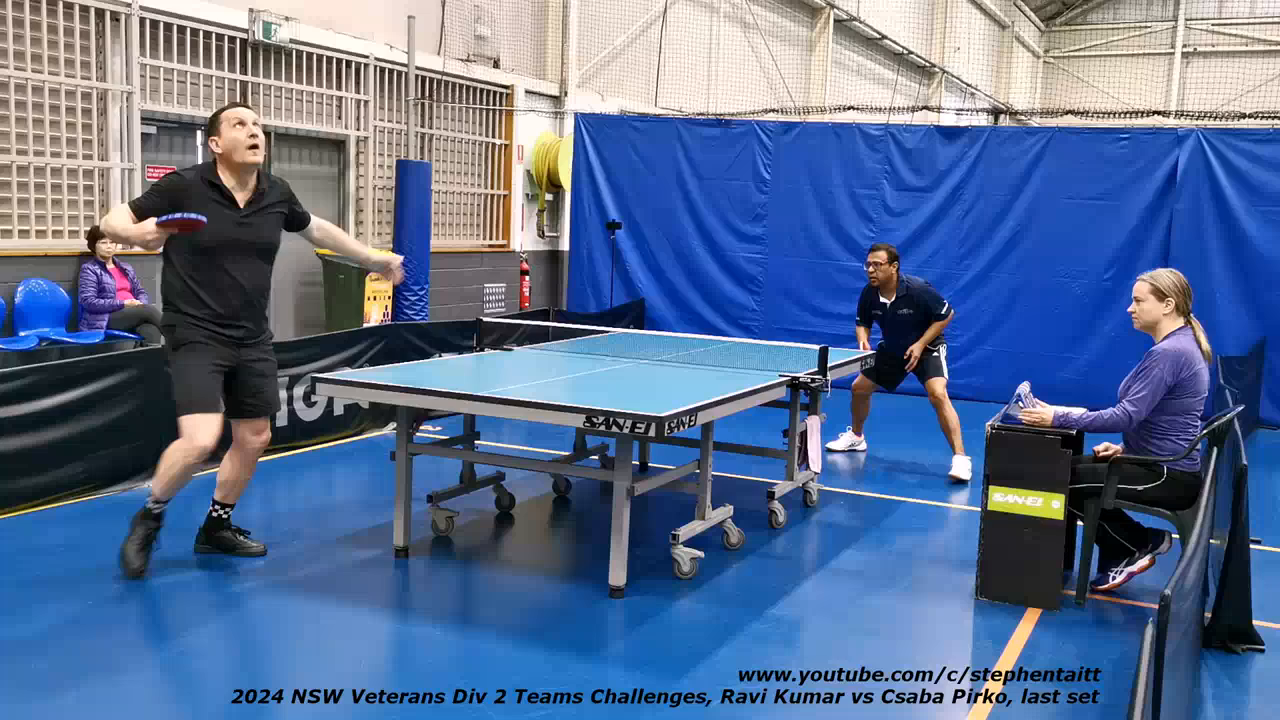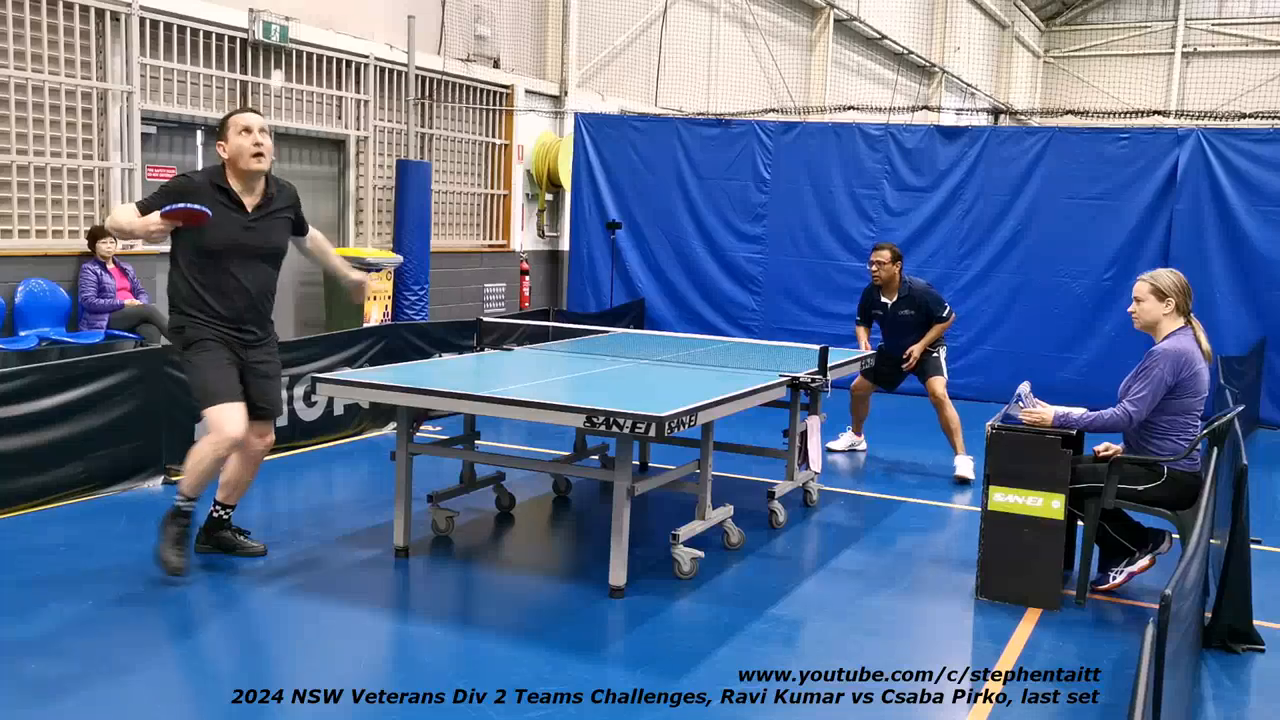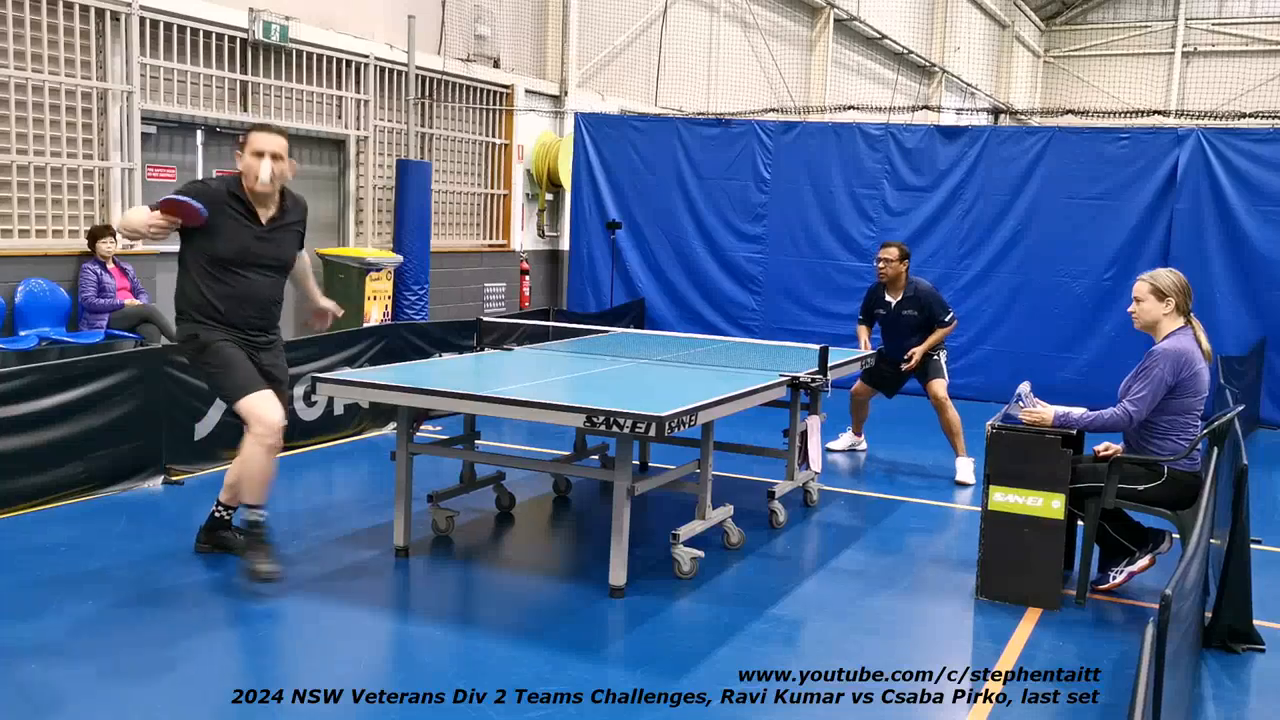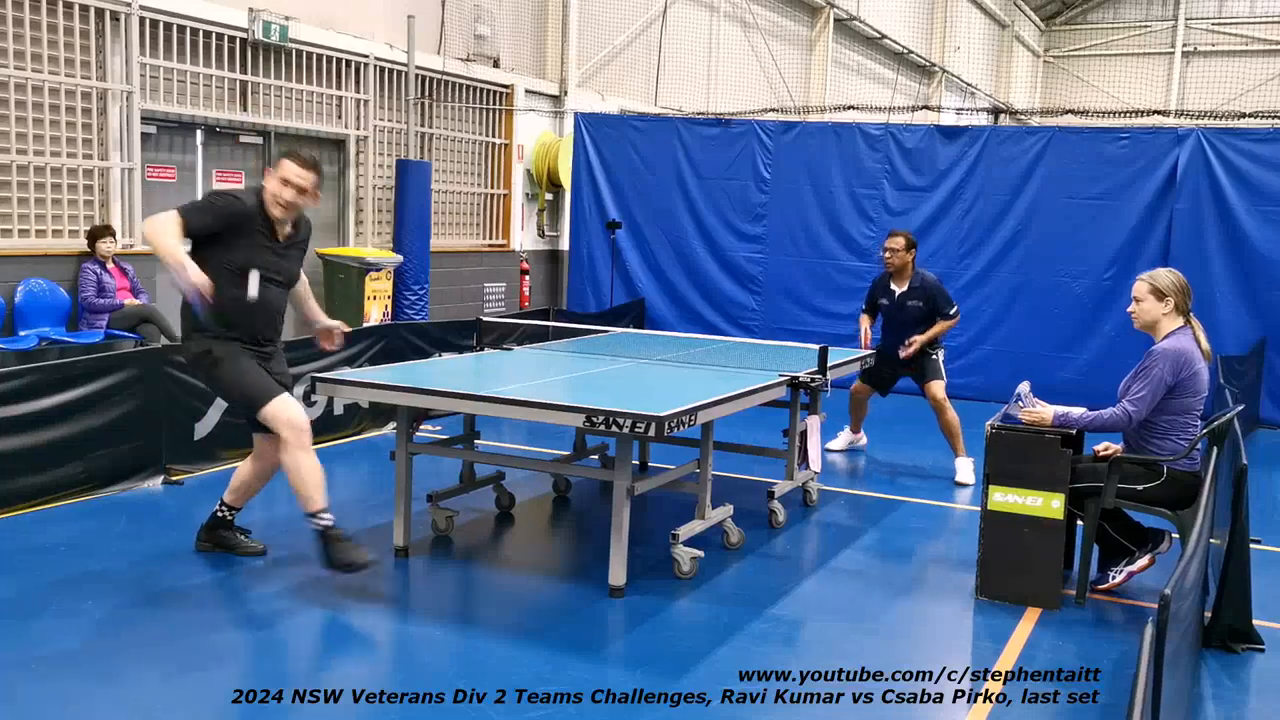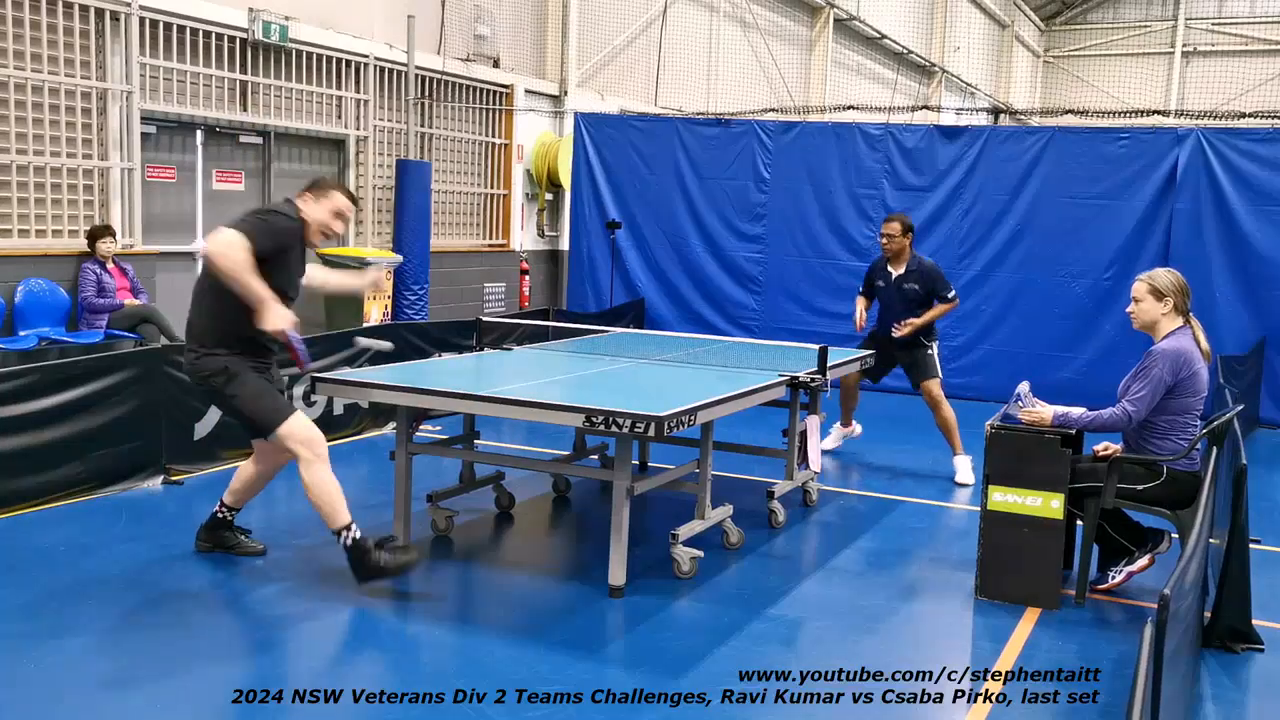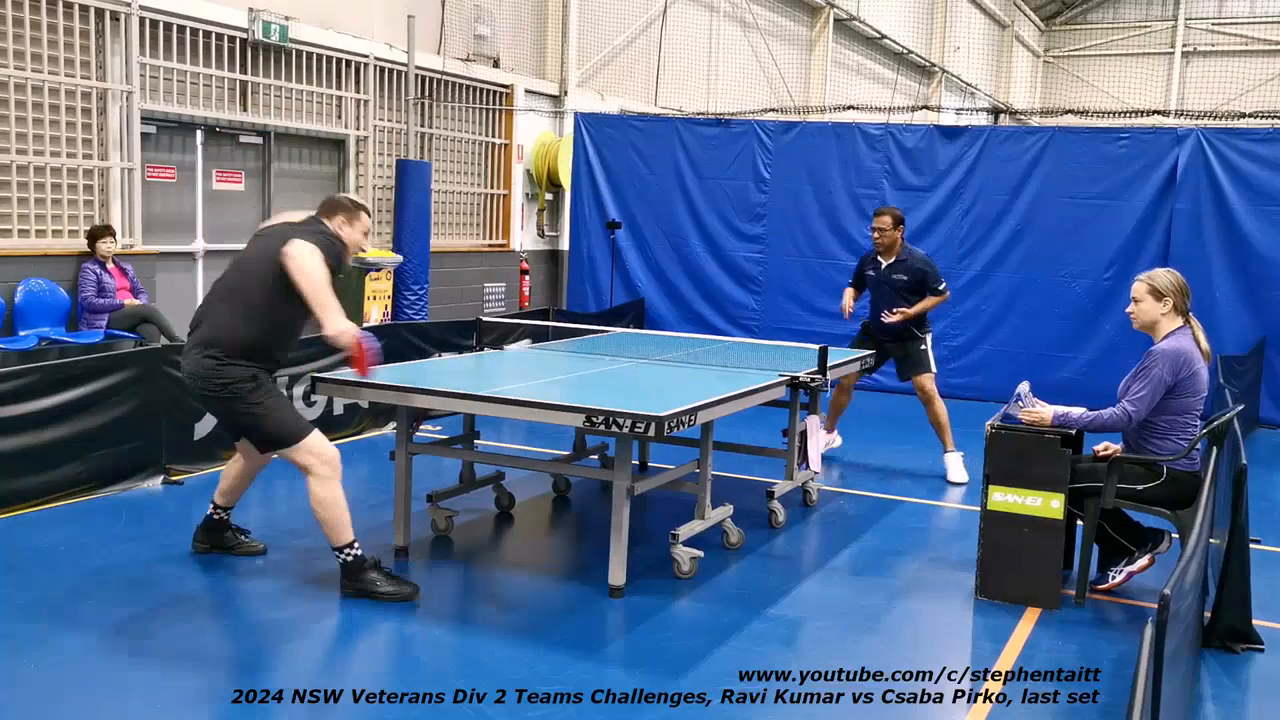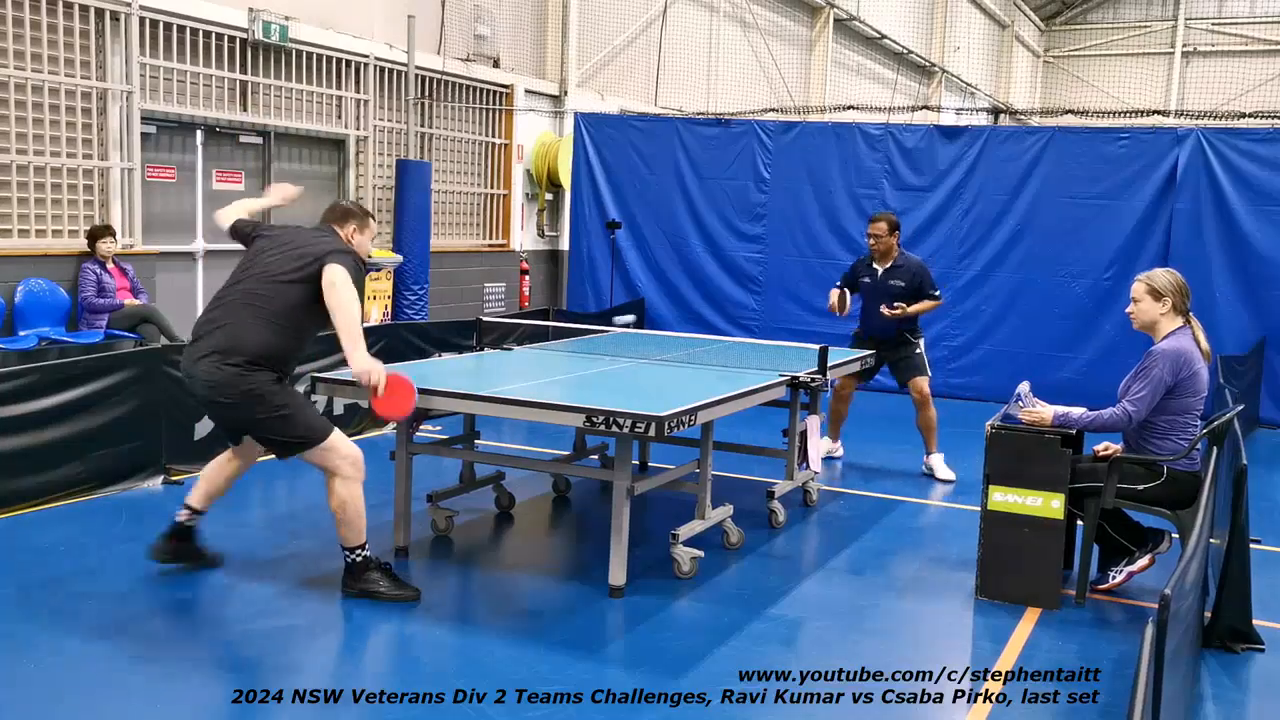
dt=0.1s
person 1, frame 1
left shoulder: (278, 193)
right shoulder: (184, 186)
left elbow: (316, 229)
right elbow: (115, 222)
left wrist: (375, 259)
right wrist: (141, 232)
left hip: (252, 336)
right hip: (197, 333)
left knee: (255, 437)
right knee: (200, 440)
left ankle: (217, 526)
right ankle: (148, 519)
person 1, frame 2
left shoulder: (284, 196)
right shoulder: (190, 188)
left elbow: (307, 237)
right elbow: (120, 219)
left wrist: (347, 274)
right wrist: (145, 226)
left hip: (257, 339)
right hip: (203, 334)
left knee: (259, 439)
right knee: (231, 430)
left ankle: (217, 525)
right ankle: (179, 516)
person 1, frame 3
left shoulder: (294, 210)
right shoulder: (208, 194)
right elbow: (134, 219)
left wrist: (315, 298)
right wrist: (151, 223)
left hip: (264, 341)
right hip: (212, 336)
left knee: (264, 437)
right knee: (268, 421)
left ankle: (218, 524)
right ankle: (256, 531)
person 1, frame 4
left shoulder: (300, 229)
right shoulder: (232, 207)
right elbow: (155, 227)
left wrist: (318, 319)
right wrist: (182, 262)
left hip: (266, 350)
right hip: (219, 346)
left knee: (275, 447)
right knee: (295, 425)
left ankle: (218, 525)
right ankle: (328, 536)
person 1, frame 5
left shoulder: (291, 234)
right shoulder: (277, 220)
left elbow: (301, 275)
right elbow: (218, 246)
left wrist: (357, 280)
right wrist: (267, 304)
left hip: (243, 358)
right hip: (221, 360)
left knee: (274, 449)
right knee: (309, 445)
left ankle: (219, 525)
right ankle: (360, 550)
person 1, frame 6
left shoulder: (281, 233)
right shoulder: (326, 243)
left elbow: (267, 228)
right elbow: (299, 254)
left wrist: (311, 212)
right wrist: (333, 317)
left hip: (208, 361)
right hip: (230, 372)
left knee: (257, 448)
right knee: (322, 460)
left ankle: (214, 527)
right ankle: (356, 570)
person 1, frame 7
left shoulder: (277, 236)
right shoulder: (340, 253)
left elbow: (226, 216)
right elbow: (337, 284)
left wrist: (271, 198)
right wrist: (358, 354)
left hip: (203, 363)
right hip: (245, 378)
left knee: (243, 450)
right knee: (345, 463)
left ankle: (180, 533)
right ankle: (361, 570)
person 2, frame 1
left shoulder: (1169, 353)
right shoulder: (1179, 345)
left elbow: (1128, 415)
left wrist: (1059, 417)
right wrist: (1124, 447)
left hip: (1168, 476)
right hip: (1162, 463)
left knee: (1067, 480)
right knee: (1067, 466)
left ankle: (1143, 543)
right ankle: (1119, 557)
person 2, frame 2
left shoulder: (1169, 353)
right shoulder: (1178, 345)
left elbow: (1127, 416)
left wrist: (1059, 418)
right wrist: (1124, 447)
left hip: (1168, 476)
right hip: (1163, 464)
left knee: (1067, 480)
right knee: (1068, 467)
left ankle: (1142, 543)
right ankle: (1119, 557)
person 2, frame 3
left shoulder: (1169, 353)
right shoulder: (1179, 344)
left elbow: (1128, 415)
left wrist: (1059, 417)
right wrist: (1124, 447)
left hip: (1168, 476)
right hip: (1162, 463)
left knee: (1066, 481)
left ankle: (1144, 542)
right ankle: (1119, 558)
person 2, frame 4
left shoulder: (1168, 352)
right shoulder: (1178, 345)
left elbow: (1127, 415)
left wrist: (1059, 417)
right wrist: (1124, 447)
left hip: (1168, 475)
right hip: (1162, 463)
left knee: (1066, 480)
left ankle: (1143, 542)
right ankle: (1119, 557)
person 2, frame 5
left shoulder: (1168, 353)
right shoulder: (1177, 345)
left elbow: (1127, 415)
left wrist: (1058, 417)
right wrist: (1124, 446)
left hip: (1167, 476)
right hip: (1162, 464)
left knee: (1067, 480)
left ankle: (1142, 543)
right ankle: (1119, 557)
person 2, frame 6
left shoulder: (1168, 353)
right shoulder: (1177, 345)
left elbow: (1127, 415)
left wrist: (1058, 417)
right wrist: (1124, 446)
left hip: (1167, 476)
right hip: (1161, 464)
left knee: (1067, 480)
left ankle: (1142, 543)
right ankle: (1119, 557)
person 2, frame 7
left shoulder: (1168, 353)
right shoulder: (1178, 345)
left elbow: (1127, 415)
left wrist: (1058, 417)
right wrist: (1124, 446)
left hip: (1168, 475)
right hip: (1161, 462)
left knee: (1066, 481)
left ankle: (1143, 542)
right ankle: (1118, 557)
person 3, frame 1
left shoulder: (918, 289)
right shoulder: (869, 294)
left elbow: (946, 315)
right elbow: (862, 323)
left wrist: (921, 344)
right wrist: (862, 342)
left hip: (926, 348)
right hip: (891, 350)
left knee: (937, 394)
right knee: (859, 388)
left ankle: (960, 458)
right ankle: (856, 436)
person 3, frame 2
left shoulder: (920, 290)
right shoulder: (870, 293)
left elbow: (947, 318)
right elbow: (862, 322)
left wrist: (921, 346)
right wrist: (863, 342)
left hip: (926, 350)
right hip: (891, 352)
left knee: (938, 394)
right knee: (858, 389)
left ankle: (962, 458)
right ankle: (856, 436)
person 3, frame 3
left shoulder: (924, 292)
right shoulder: (875, 292)
left elbow: (948, 324)
right elbow: (864, 321)
left wrist: (923, 349)
right wrist: (864, 340)
left hip: (927, 354)
right hip: (891, 355)
left knee: (939, 398)
right knee: (858, 393)
left ankle: (963, 460)
right ankle: (856, 437)
person 3, frame 4
left shoulder: (929, 284)
right shoulder: (879, 283)
left elbow: (952, 317)
right elbow: (868, 312)
left wrist: (923, 339)
right wrist: (865, 327)
left hip: (925, 352)
right hip: (888, 352)
left knee: (938, 398)
right knee: (857, 392)
left ankle: (962, 460)
right ankle: (855, 434)
person 3, frame 5
left shoulder: (926, 269)
right shoulder: (877, 267)
left elbow: (951, 301)
right elbow: (865, 295)
left wrist: (919, 322)
right wrist: (860, 310)
left hip: (918, 343)
right hip: (881, 340)
left knee: (934, 395)
right knee: (848, 381)
left ankle: (960, 459)
right ankle: (847, 426)
person 3, frame 6
left shoulder: (918, 261)
right shoulder: (868, 259)
left elbow: (942, 294)
right elbow: (854, 286)
left wrist: (910, 312)
right wrist: (848, 298)
left hip: (912, 335)
right hip: (874, 332)
left knee: (927, 390)
right knee: (845, 380)
left ankle: (951, 455)
right ankle: (828, 433)
person 3, frame 7
left shoulder: (914, 267)
right shoulder: (861, 265)
left elbow: (935, 300)
right elbow: (838, 288)
left wrist: (908, 312)
right wrist: (835, 298)
left hip: (904, 341)
right hip: (867, 340)
left knee: (922, 394)
right knee: (842, 389)
left ankle: (933, 458)
right ankle: (832, 442)
